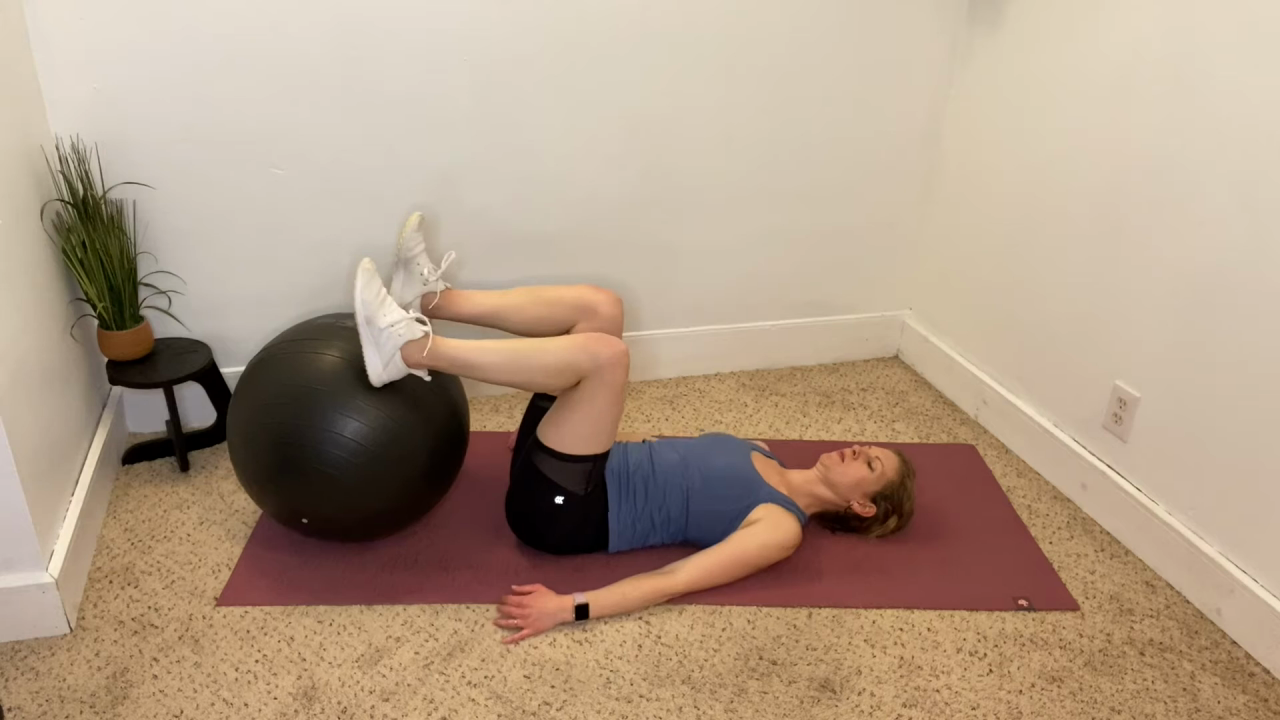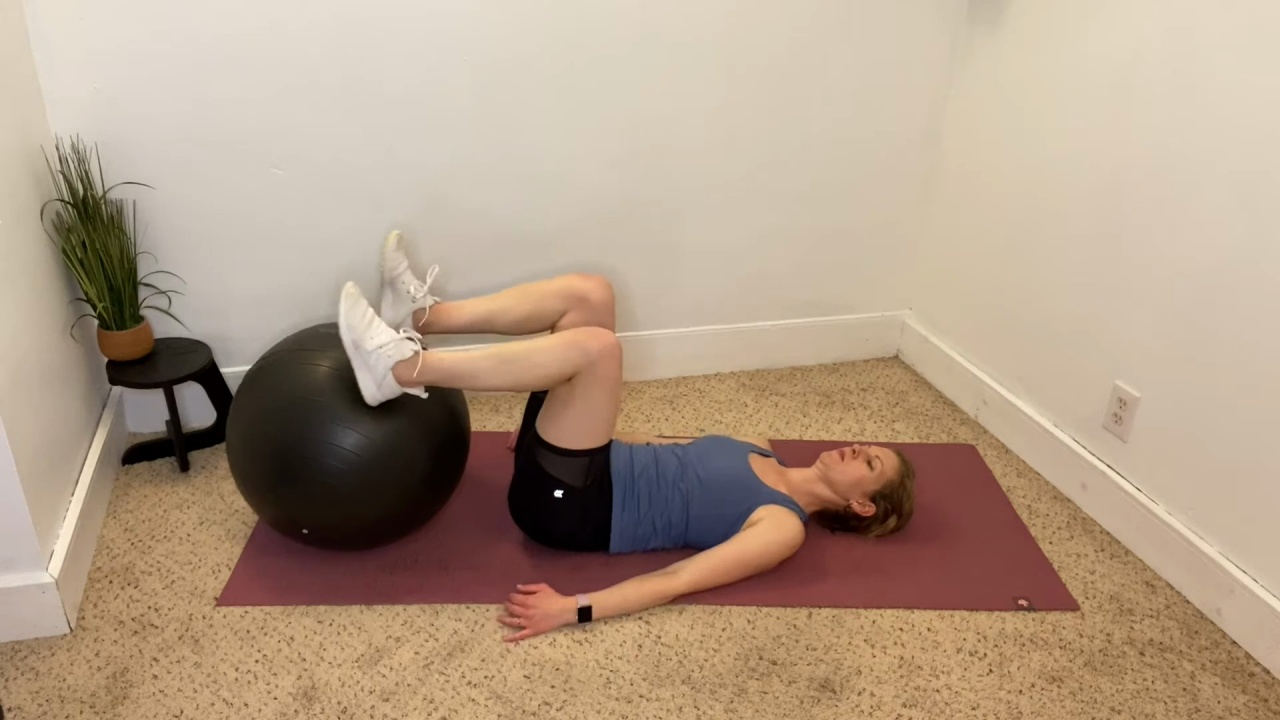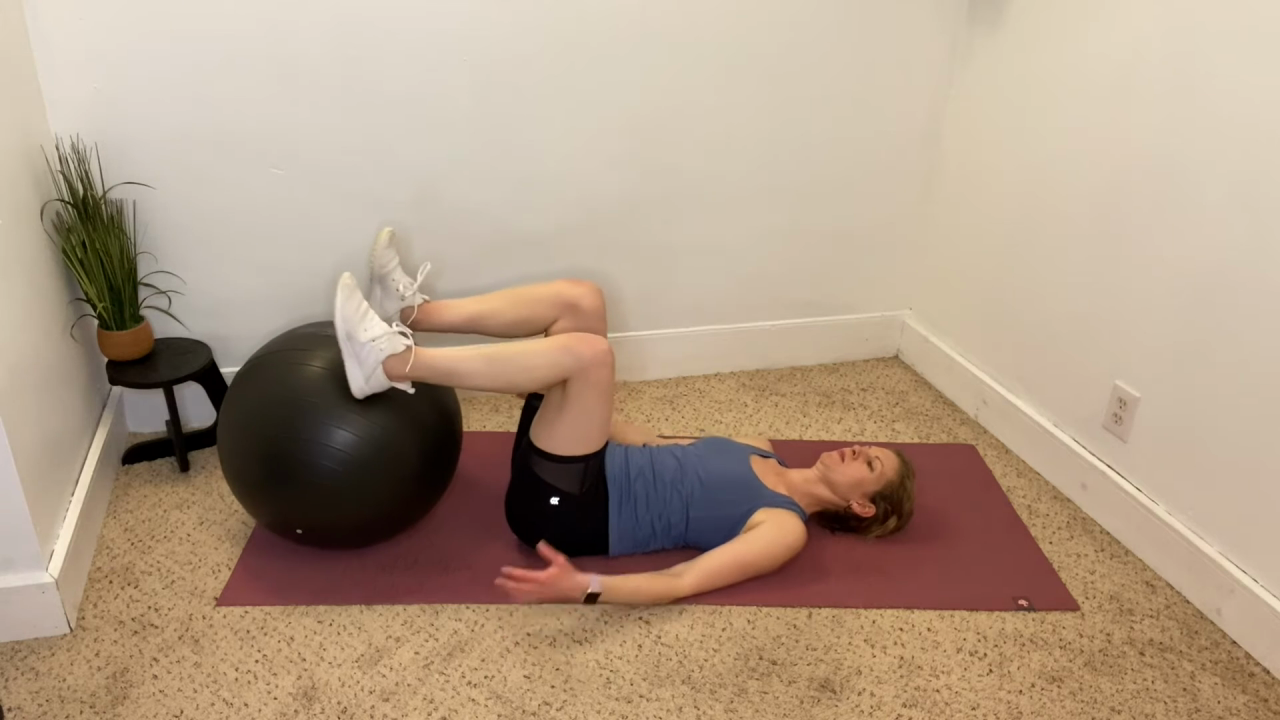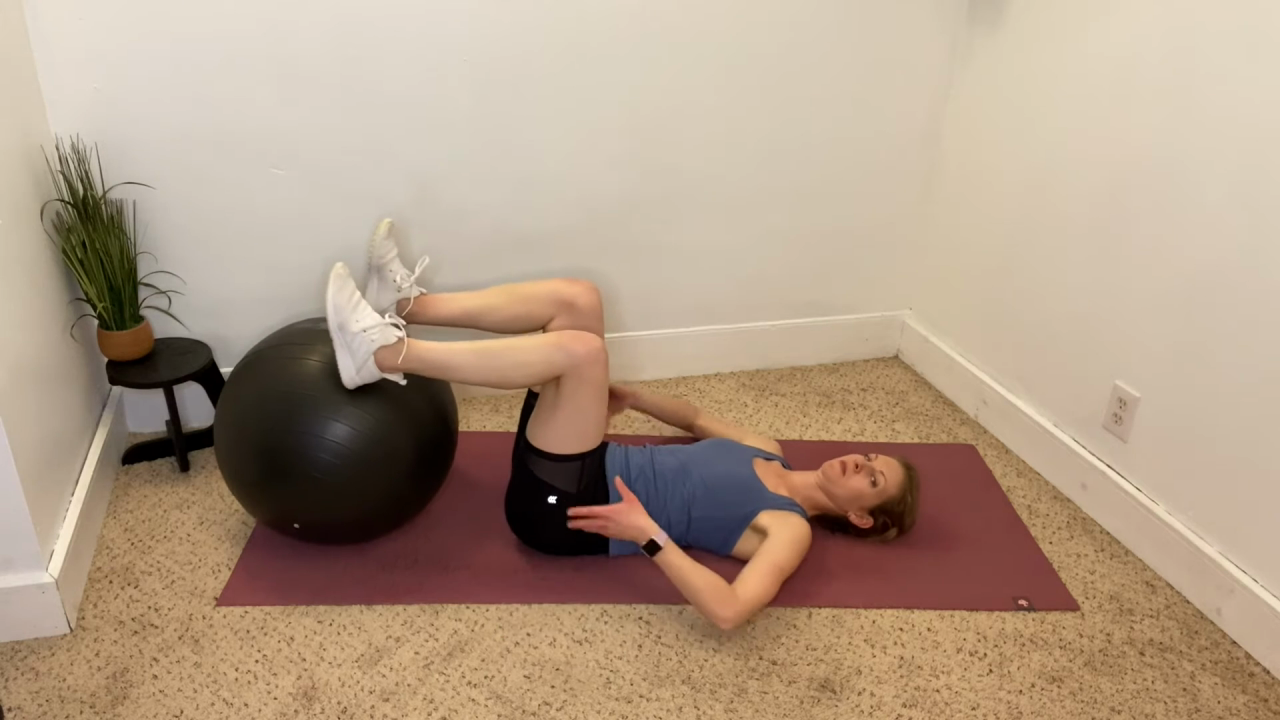
dt=0.3s
person 1, frame 1
left shoulder: (782, 527)
right shoulder: (761, 456)
left elbow: (676, 581)
left wrist: (570, 607)
right wrist: (567, 425)
left hip: (563, 508)
right hip: (578, 473)
left knee: (604, 352)
right knee: (599, 308)
left ankle: (410, 349)
right ankle: (428, 299)
person 1, frame 2
left shoulder: (784, 527)
right shoulder: (760, 451)
left elbow: (681, 580)
left wrist: (574, 609)
right wrist: (555, 430)
left hip: (568, 506)
right hip: (596, 469)
left knee: (595, 346)
right knee: (589, 292)
left ankle: (402, 368)
right ankle: (419, 315)
person 1, frame 3
left shoulder: (786, 528)
right shoulder: (759, 451)
left elbow: (684, 581)
left wrist: (582, 587)
right wrist: (561, 408)
left hip: (568, 509)
right hip: (599, 469)
left knee: (587, 351)
right knee: (578, 301)
left ankle: (392, 363)
right ankle: (409, 310)
person 1, frame 4
left shoulder: (790, 530)
right shoulder: (766, 450)
left elbow: (728, 609)
right elbow: (697, 418)
left wrist: (649, 535)
right wrist: (627, 396)
left hip: (566, 508)
right hip: (599, 471)
left knee: (580, 348)
right knee: (577, 299)
left ankle: (385, 354)
right ankle: (405, 304)
